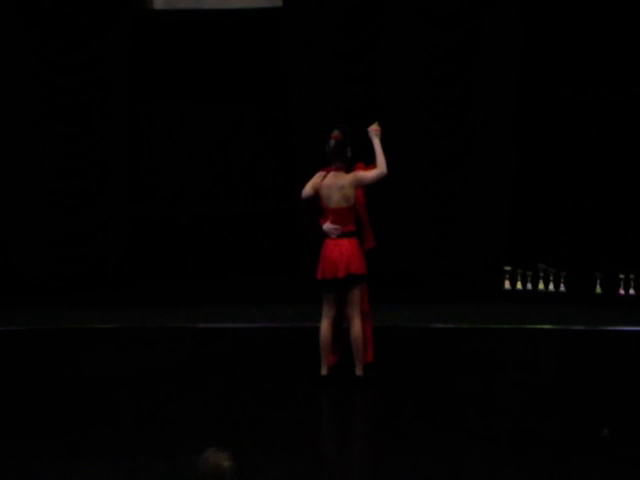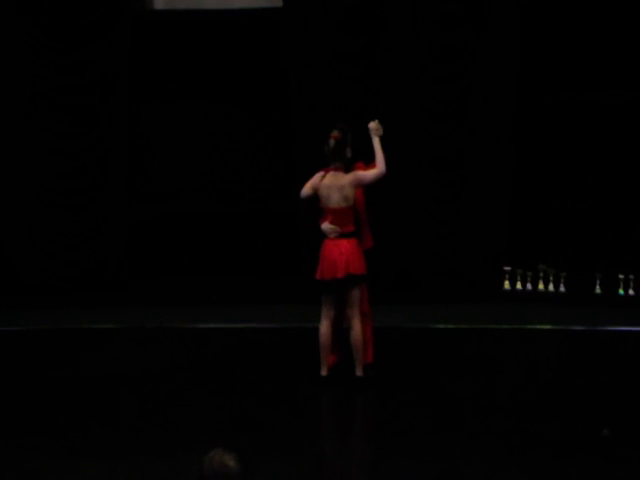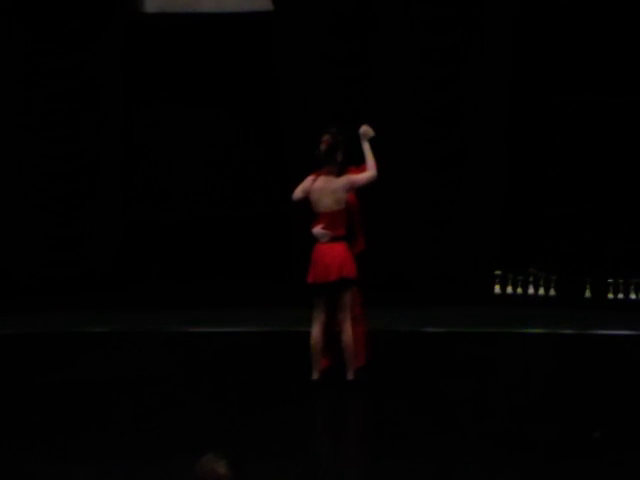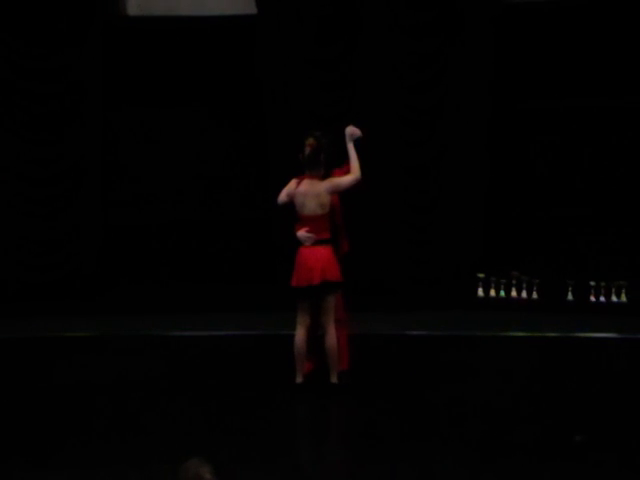
dt=0.3s
person 1, frame 1
left shoulder: (319, 178)
right shoulder: (353, 179)
left elbow: (303, 198)
right elbow: (383, 170)
right wrist: (375, 139)
left hip: (329, 250)
right hip: (351, 249)
left knee: (328, 314)
right knee: (354, 315)
left ankle: (324, 370)
right ankle: (358, 371)
person 1, frame 2
left shoulder: (319, 178)
right shoulder: (352, 178)
left elbow: (302, 198)
right elbow: (382, 170)
right wrist: (375, 138)
left hip: (328, 250)
right hip: (350, 250)
left knee: (327, 316)
right knee: (354, 316)
left ankle: (324, 370)
right ankle: (359, 371)
person 1, frame 3
left shoulder: (310, 182)
right shoulder: (345, 182)
left elbow: (294, 201)
right elbow: (373, 173)
right wrist: (365, 142)
left hip: (320, 254)
right hip: (342, 253)
left knee: (318, 319)
right knee: (345, 320)
left ankle: (316, 373)
right ankle: (350, 375)
person 1, frame 4
left shoulder: (294, 185)
right shoulder: (328, 186)
left elbow: (279, 205)
right elbow: (357, 175)
right wrist: (349, 142)
left hip: (304, 258)
right hip: (325, 256)
left knee: (302, 324)
right knee: (329, 324)
left ankle: (299, 377)
right ankle: (334, 378)
person 2, frame 1
left shoulder: (358, 171)
right wrist: (323, 224)
left hip: (357, 244)
left knee: (361, 302)
left ankle: (366, 357)
right ankle: (332, 354)
person 2, frame 2
left shoulder: (358, 170)
right wrist: (321, 224)
left hip: (356, 244)
left knee: (360, 302)
left ankle: (365, 358)
right ankle: (333, 354)
person 2, frame 3
left shoulder: (351, 174)
right wrist: (312, 228)
left hip: (349, 248)
left knee: (353, 306)
left ankle: (357, 360)
right ankle: (326, 356)
person 2, frame 4
left shoulder: (334, 177)
right wrist: (297, 232)
left hip: (332, 251)
left knee: (336, 308)
left ankle: (340, 363)
right ankle: (309, 361)
